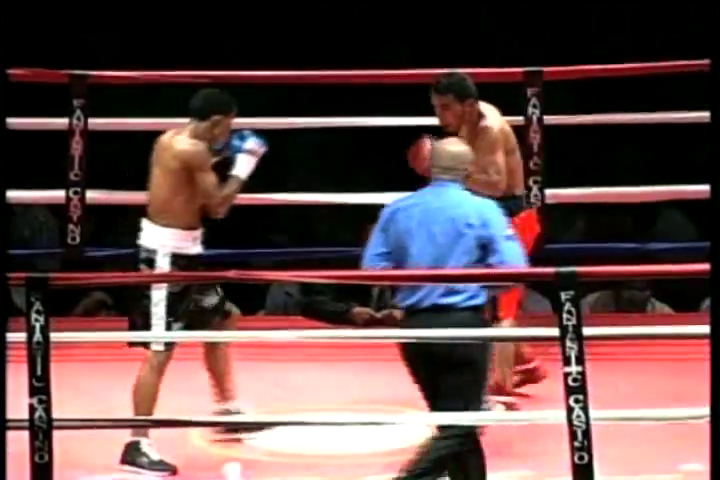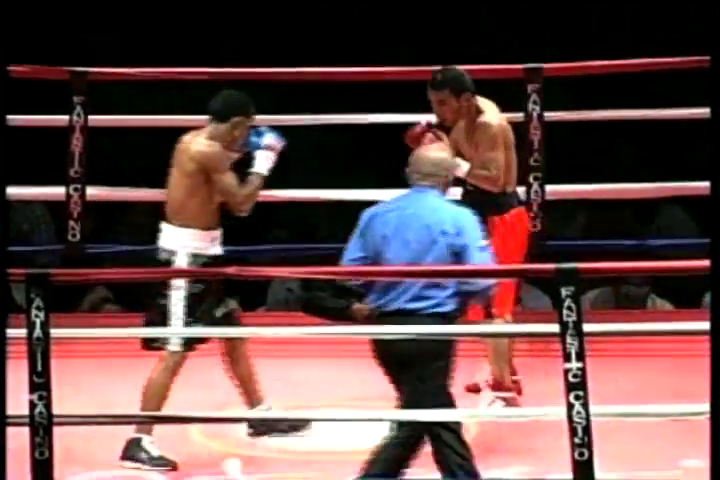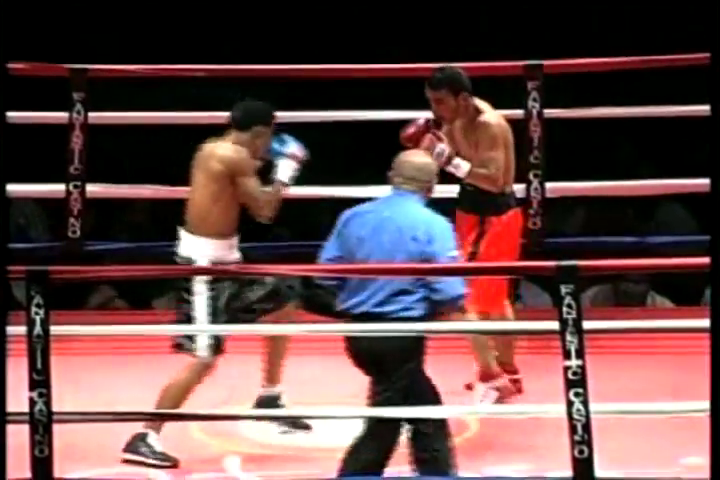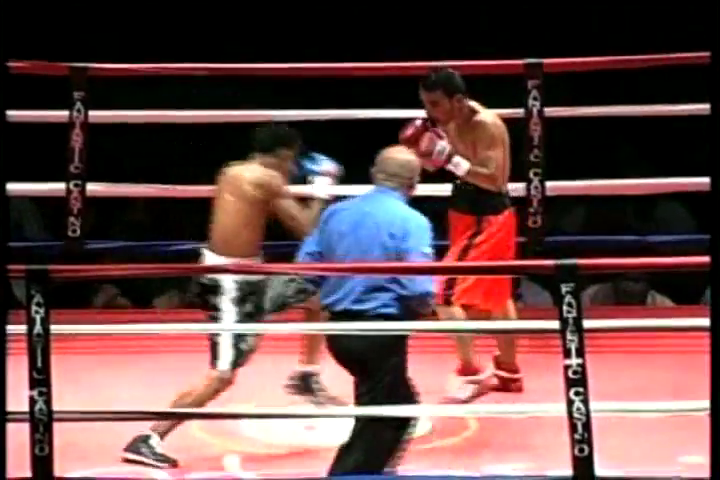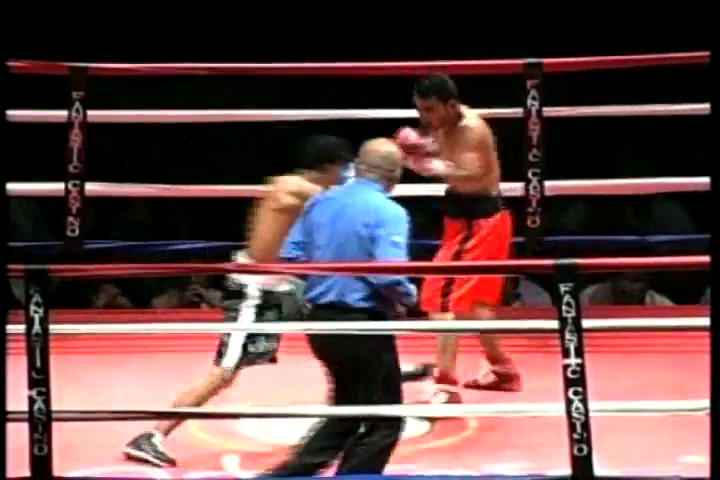
dt=0.1s
person 1, frame 1
left shoulder: (171, 139)
right shoulder: (192, 149)
right elbow: (218, 206)
left wrist: (213, 157)
right wrist: (244, 165)
left hip: (181, 250)
right hip: (167, 254)
left knee: (219, 324)
right knee: (160, 352)
left ankle: (229, 409)
right ankle: (137, 445)
person 1, frame 2
left shoulder: (192, 141)
right shoulder: (210, 151)
right elbow: (240, 205)
left wrist: (233, 153)
right wrist: (263, 163)
left hip: (203, 250)
right hip: (187, 256)
left knee: (232, 337)
right knee: (176, 352)
left ankle: (260, 415)
right ankle: (139, 443)
person 1, frame 3
left shoulder: (211, 151)
right shoulder: (236, 157)
right elbow: (264, 211)
left wrist: (256, 162)
right wrist: (286, 170)
left hip: (221, 258)
right hip: (205, 263)
left knee: (282, 305)
right knee: (202, 359)
left ankle: (270, 397)
right ankle: (144, 438)
person 1, frame 4
left shoulder: (231, 172)
right shoulder: (266, 180)
right elbow: (304, 228)
right wrist: (321, 188)
left hip: (248, 275)
right hip: (231, 282)
left knee: (315, 292)
right knee: (221, 376)
right ankle: (148, 440)
person 1, frame 5
left shoulder: (286, 185)
right shoulder: (306, 192)
left hip: (277, 283)
right hip: (257, 290)
right knee: (224, 374)
right ankle: (152, 439)
person 2, frame 1
left shoulder: (395, 211)
right shoulder: (483, 211)
left elbow: (373, 269)
right elbow: (513, 271)
left hip: (416, 326)
right hip: (464, 325)
left knee: (450, 420)
right knee: (460, 426)
person 2, frame 2
left shoulder: (374, 215)
right shoulder: (460, 218)
right elbow: (482, 283)
right wrist: (453, 289)
right hip: (430, 333)
left knee: (441, 417)
right knee: (412, 428)
person 2, frame 3
left shoulder: (353, 216)
right shoulder: (433, 225)
right elbow: (452, 294)
right wrist: (427, 300)
left hip: (359, 333)
right hip: (398, 336)
left knee: (426, 408)
right knee: (381, 429)
person 2, frame 4
left shoulder: (336, 212)
right shoulder: (411, 222)
left elbow: (306, 265)
right elbow: (420, 290)
right wrist: (429, 302)
right hip: (378, 331)
left knee: (398, 407)
right knee: (377, 424)
person 2, frame 5
left shoulder: (319, 204)
right shoulder: (389, 212)
left elbow: (291, 257)
right elbow: (390, 279)
right wrist: (408, 295)
left hip: (322, 322)
right hip: (362, 326)
left knee: (348, 414)
right knee: (384, 420)
left ankle: (290, 474)
person 3, frame 1
left shoulder: (491, 130)
right shoulder: (471, 122)
left elbow: (494, 185)
left hip: (509, 219)
left knee: (495, 307)
right knee: (496, 303)
left ankle: (502, 390)
right ankle: (525, 363)
person 3, frame 2
left shoulder: (490, 124)
right shoulder: (464, 115)
left elbow: (493, 180)
right elbow: (459, 155)
left wrist: (450, 160)
right wrist: (434, 142)
left hip: (499, 218)
right hip: (484, 215)
left knee: (485, 305)
right knee: (496, 300)
left ankle: (504, 388)
right ankle: (506, 375)
person 3, frame 3
left shoulder: (490, 125)
right shoulder: (457, 118)
left elbow: (494, 180)
right elbow: (450, 157)
left wrist: (448, 160)
right wrist: (429, 143)
left hip: (493, 219)
right hip: (476, 215)
left knee: (465, 300)
right knee: (494, 298)
left ankle: (492, 378)
right ankle: (507, 372)
person 3, frame 4
left shoulder: (486, 125)
right shoulder: (450, 120)
left elbow: (491, 176)
right elbow: (434, 164)
left wrist: (449, 157)
right wrist: (422, 145)
left hip: (487, 219)
right hip: (471, 216)
left knee: (447, 293)
right knee: (493, 297)
left ankle: (469, 372)
right ankle: (508, 372)
person 3, frame 5
left shoulder: (470, 129)
right shoulder: (446, 125)
left elbow: (466, 179)
right elbow: (434, 163)
left wrist: (428, 160)
right wrist: (418, 149)
left hip: (479, 223)
right hip: (465, 220)
left knee: (439, 299)
right knee: (473, 300)
left ankle: (446, 385)
right ankle: (502, 369)
